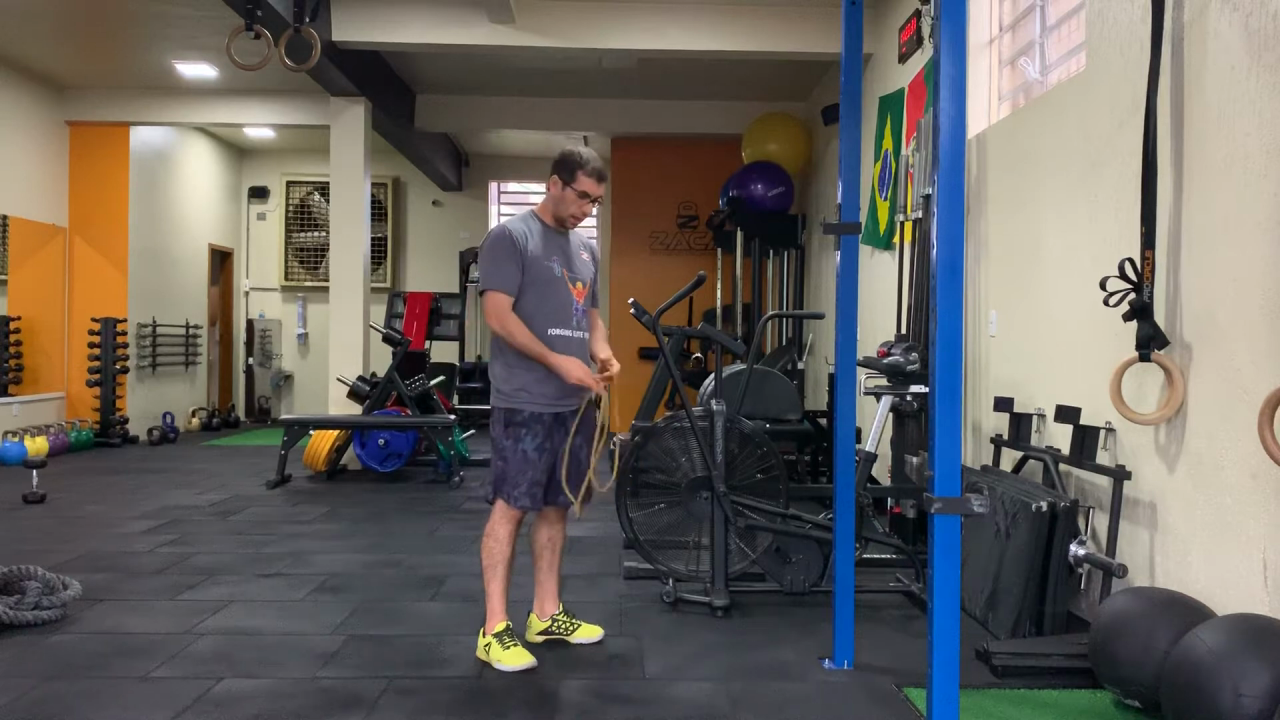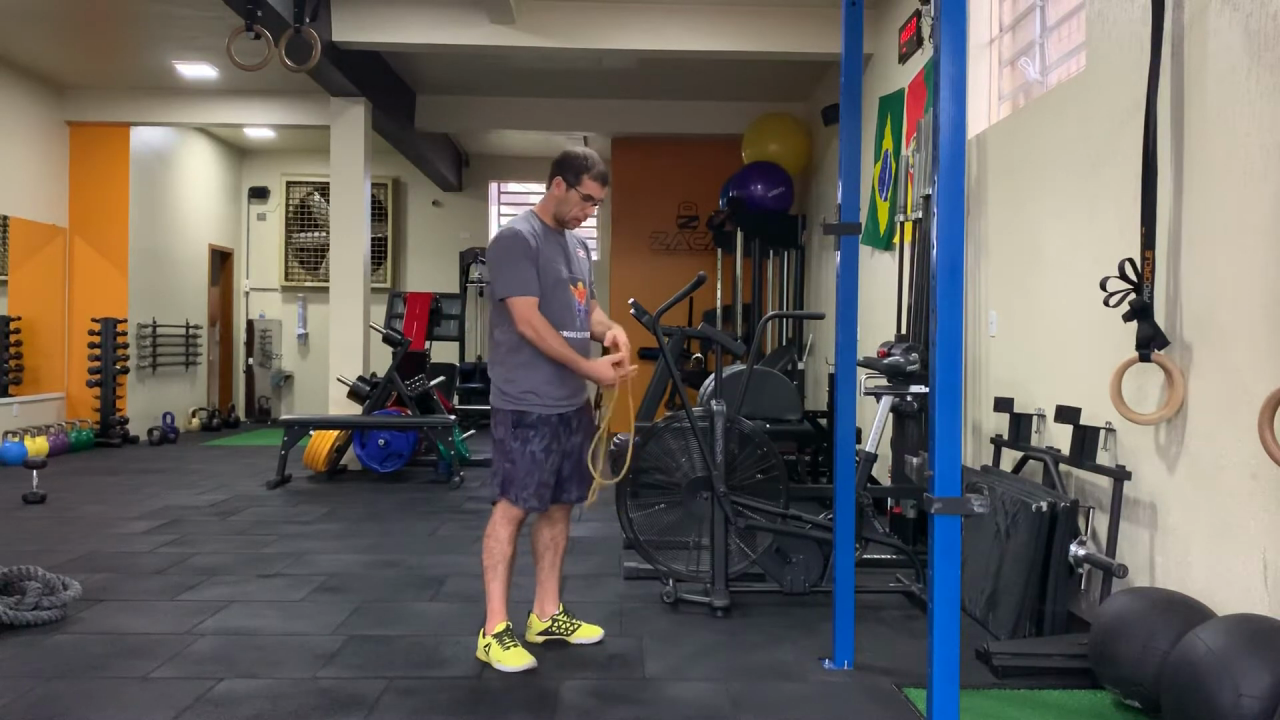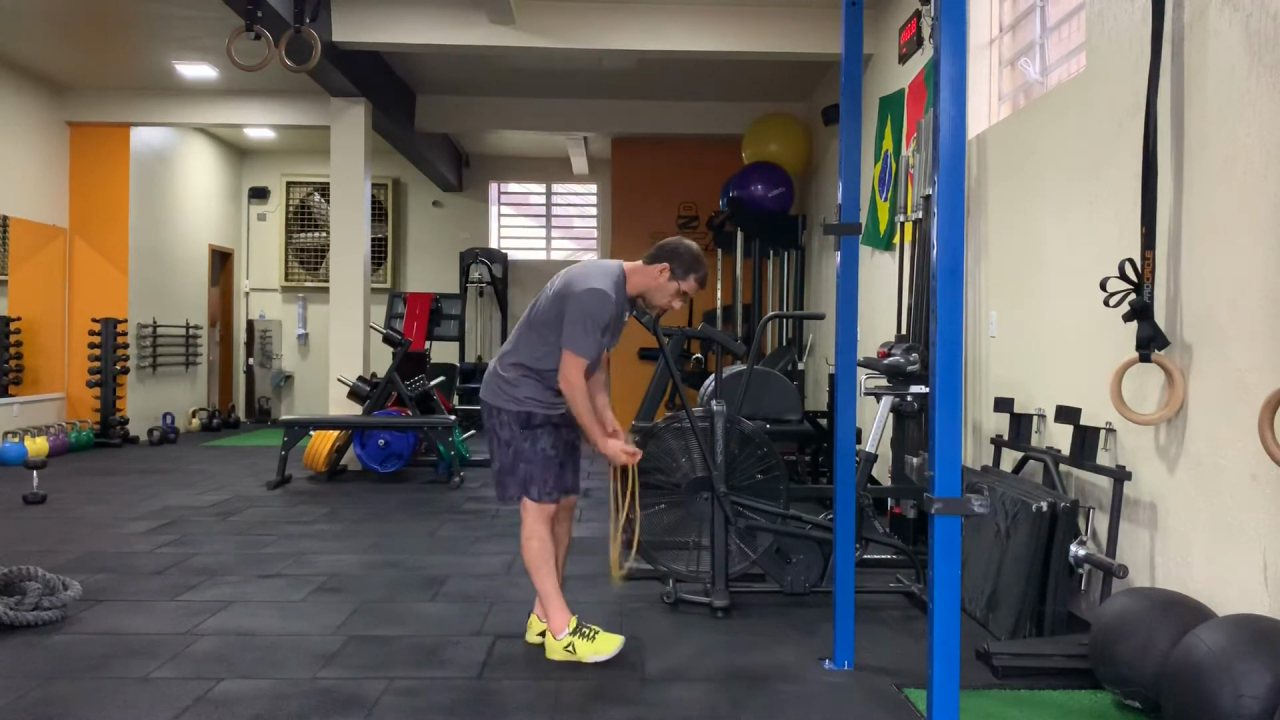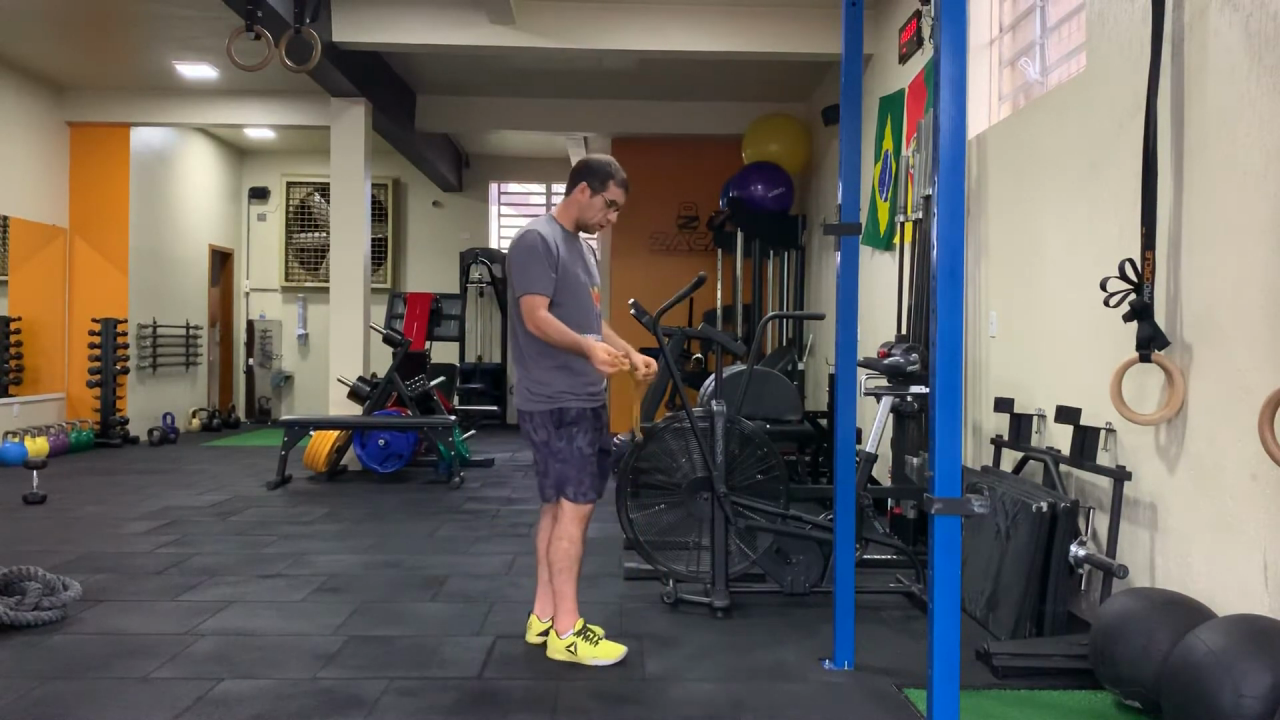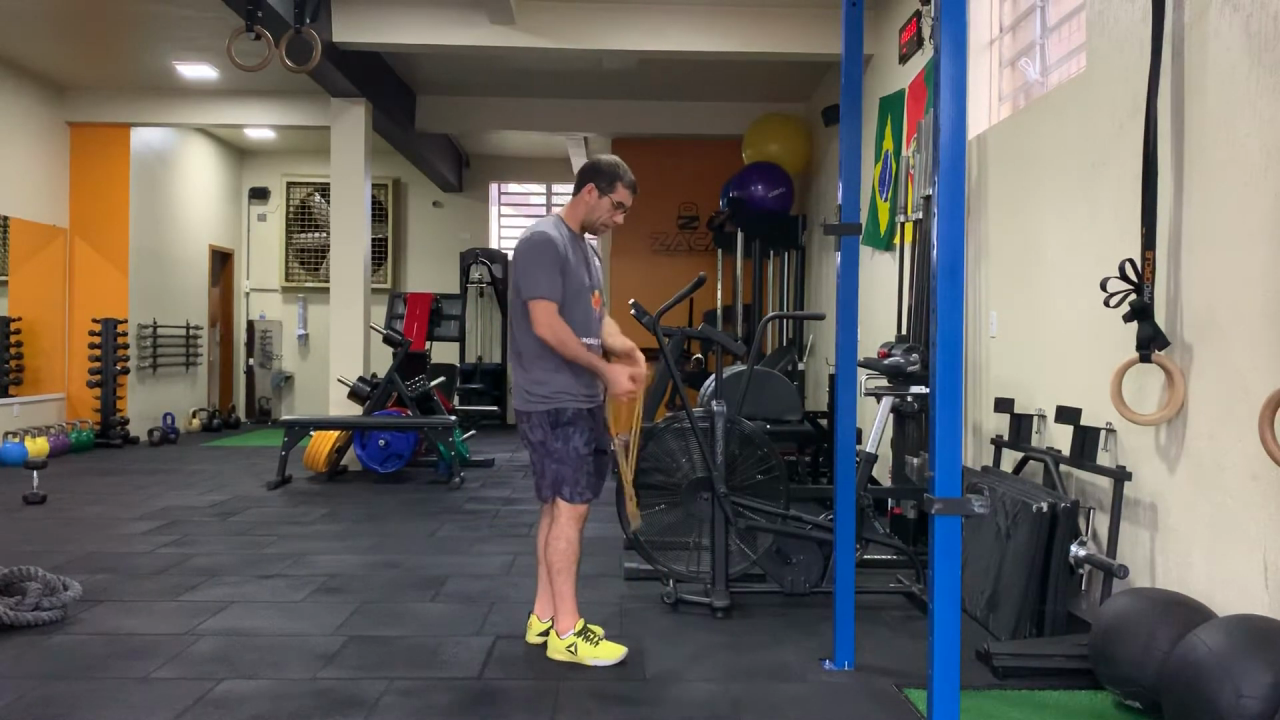
dt=1s
person 1, frame 1
left shoulder: (586, 249)
right shoulder: (510, 237)
right elbow: (498, 314)
left wrist: (603, 353)
right wrist: (557, 361)
left hip: (574, 404)
right hip: (524, 403)
left knee: (555, 507)
right knee: (510, 507)
left ankle: (547, 614)
right ankle: (495, 629)
person 1, frame 2
left shoulder: (577, 244)
right shoulder: (516, 239)
right elbow: (527, 321)
left wrist: (609, 329)
right wrist: (590, 368)
left hip: (570, 402)
right hip: (526, 404)
left knee: (559, 507)
right knee: (512, 508)
left ankle: (547, 615)
right ankle: (494, 629)
person 1, frame 3
left shoulder: (621, 294)
right shoulder: (596, 292)
right elbow: (569, 375)
left wrist: (611, 424)
right wrist: (601, 441)
left hip: (552, 401)
right hip: (519, 400)
left knee: (563, 505)
right knee: (539, 509)
left ankle: (545, 616)
right ankle: (561, 631)
person 1, frame 4
left shoulder: (583, 247)
right shoulder: (536, 241)
right elbow: (535, 317)
left wrist: (632, 355)
right wrist: (587, 349)
left hip: (583, 399)
right hip: (554, 403)
left knee: (559, 505)
right knee: (574, 507)
left ankle: (544, 616)
right ankle: (566, 631)
person 1, frame 5
left shoulder: (587, 248)
right shoulder: (544, 242)
right elbow: (547, 326)
left wrist: (621, 346)
right wrist: (606, 371)
left hip: (579, 400)
right hip: (553, 403)
left knee: (561, 506)
right knee: (570, 507)
left ankle: (545, 617)
right ankle: (566, 632)
